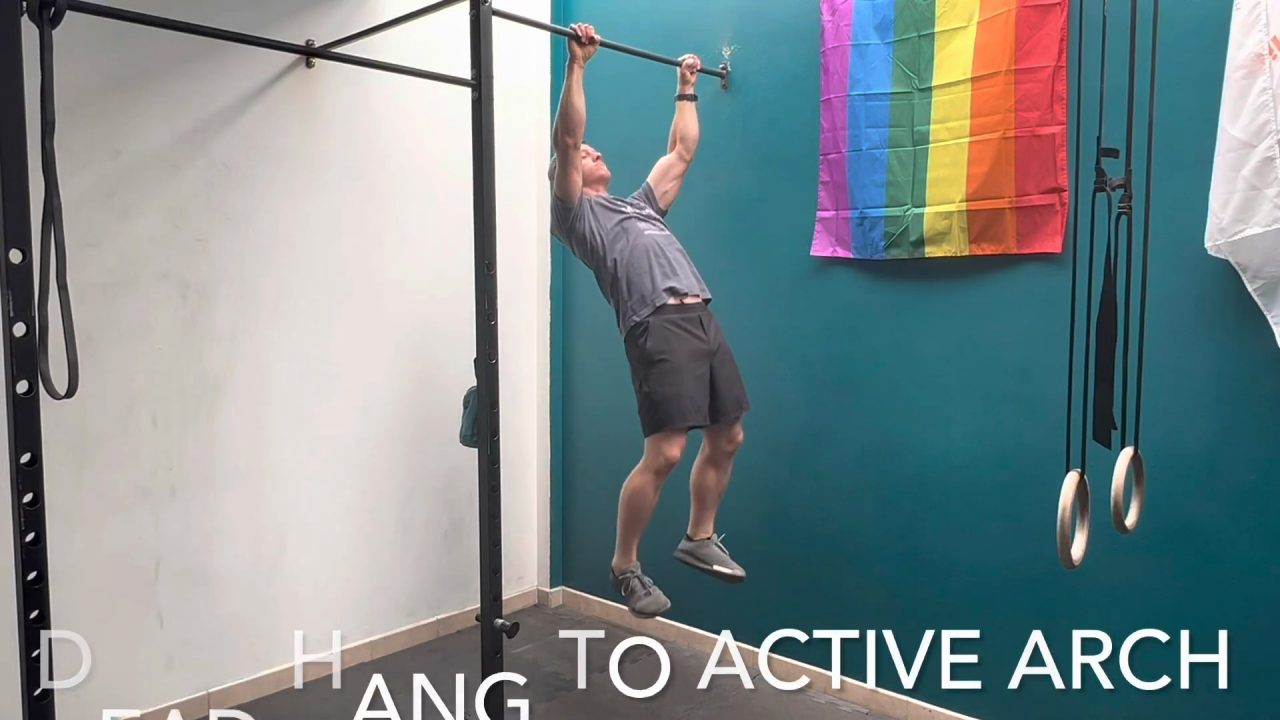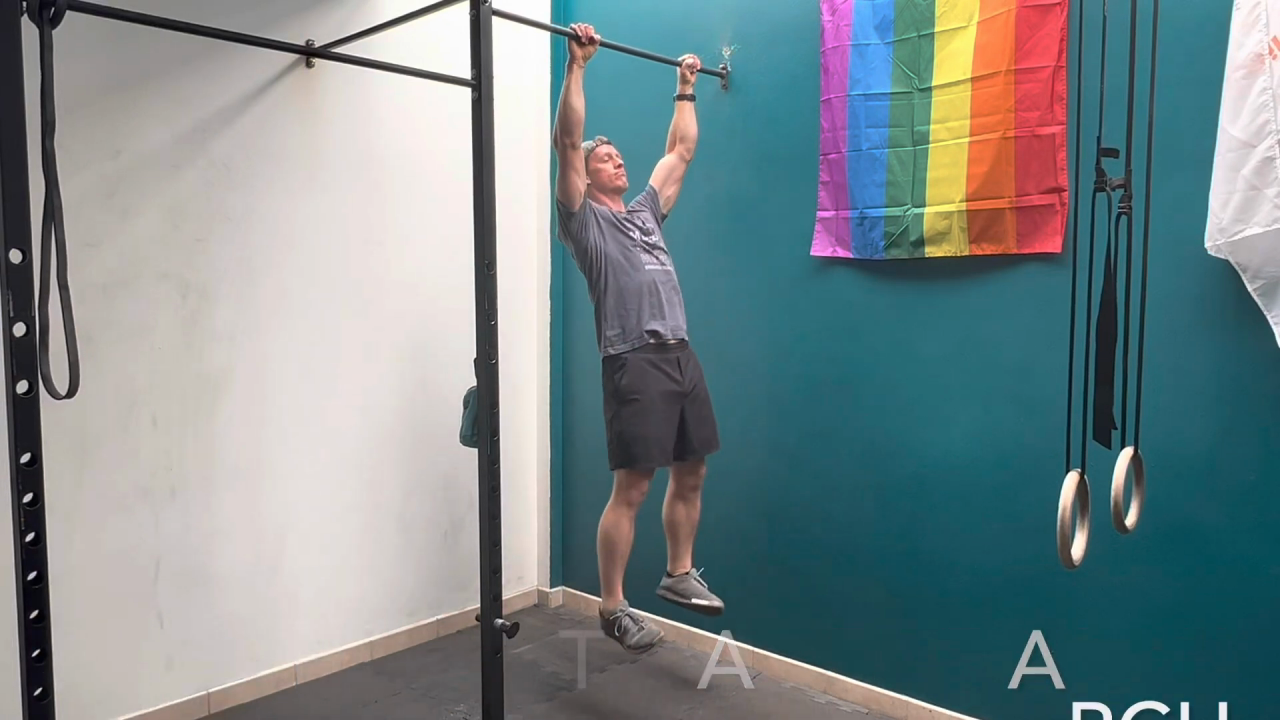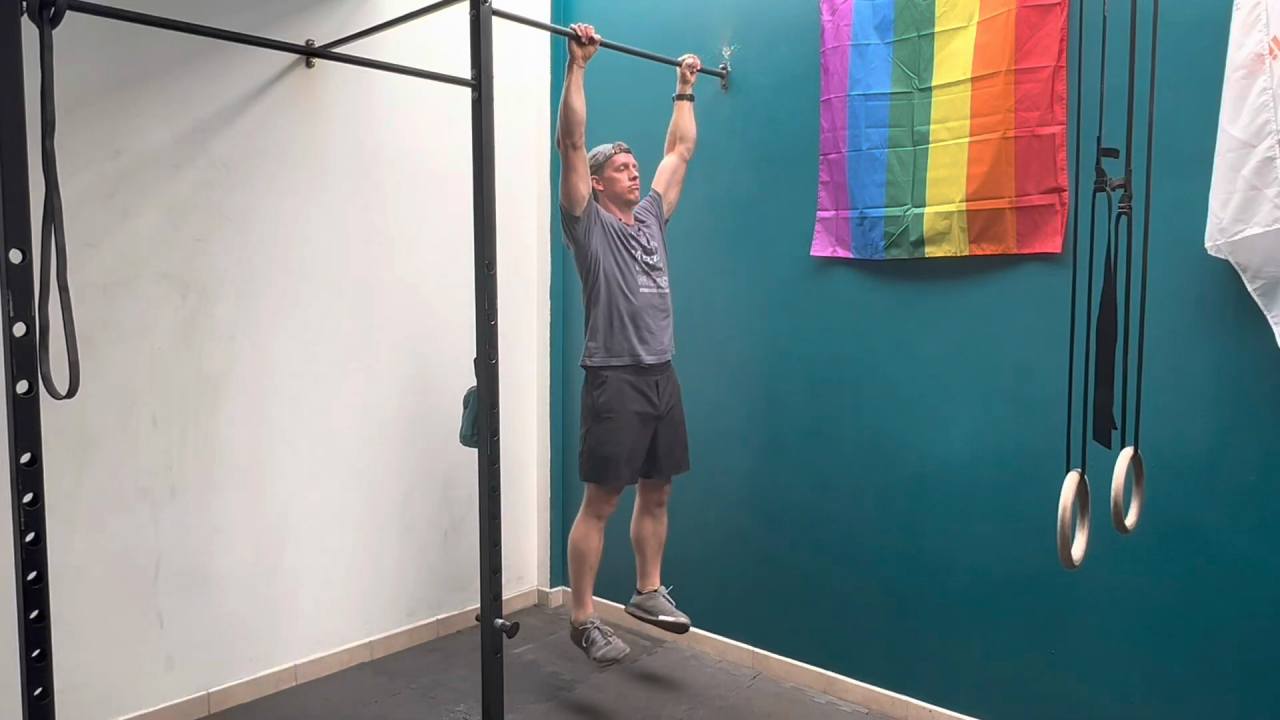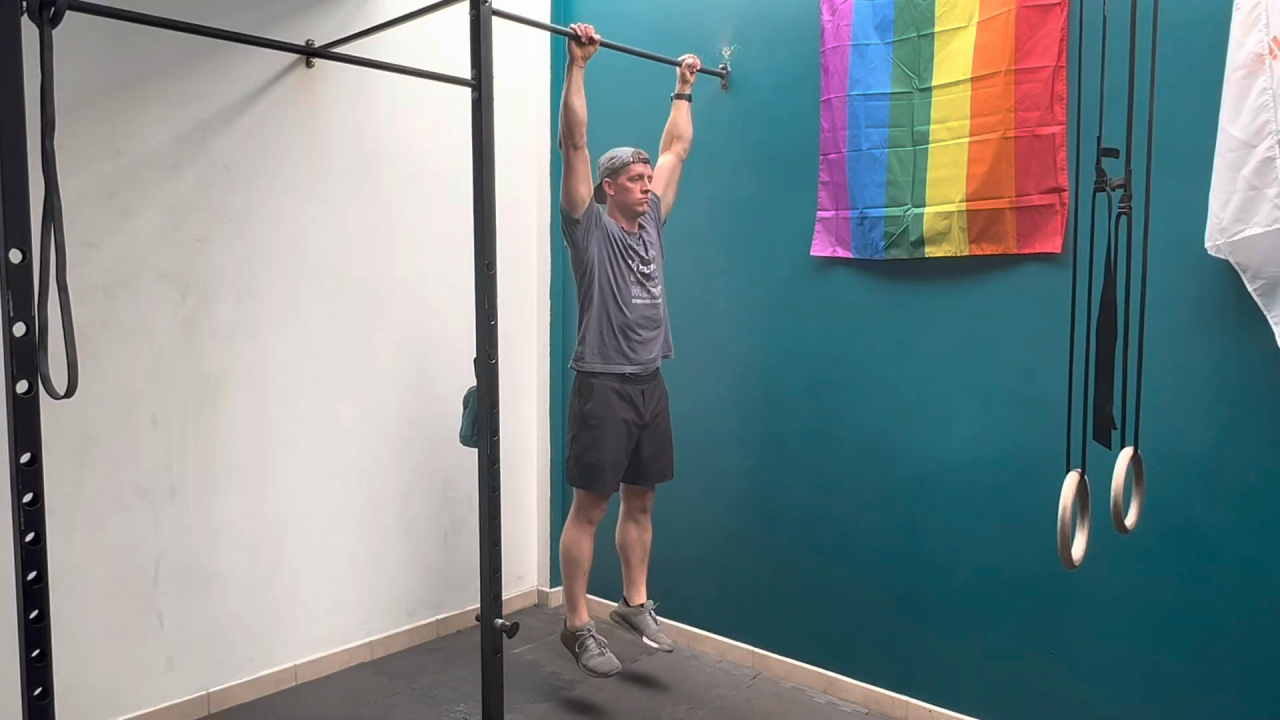
dt=0.3s
person 1, frame 1
left shoulder: (639, 204)
right shoulder: (574, 213)
left elbow: (681, 152)
right elbow: (566, 138)
left wrist: (686, 88)
right wrist: (576, 63)
left hip: (703, 320)
right hip: (659, 328)
left knee: (727, 439)
right knee: (665, 454)
left ankle: (700, 538)
right ankle: (625, 567)
person 1, frame 2
left shoulder: (645, 208)
right shoulder: (583, 217)
left elbow: (681, 150)
right elbow: (566, 142)
left wrist: (685, 86)
right wrist: (576, 64)
left hip: (681, 357)
right hip: (634, 363)
left knee: (690, 476)
right knee: (631, 488)
left ankle: (680, 575)
right ankle: (612, 608)
person 1, frame 3
left shoulder: (650, 216)
right shoulder: (587, 223)
left elbow: (681, 148)
right elbow: (570, 144)
left wrist: (685, 88)
right wrist: (577, 64)
left hip: (662, 376)
right hip: (615, 380)
left knee: (656, 494)
right knee: (600, 503)
left ankle: (649, 592)
right ankle: (583, 618)
person 1, frame 4
left shoulder: (651, 223)
right shoulder: (588, 226)
left elbow: (676, 148)
right elbow: (573, 145)
left wrist: (683, 87)
right wrist: (576, 64)
left hip: (650, 385)
right hip: (602, 386)
left knee: (640, 503)
right knee: (589, 509)
left ankle: (636, 604)
right ankle: (577, 626)
